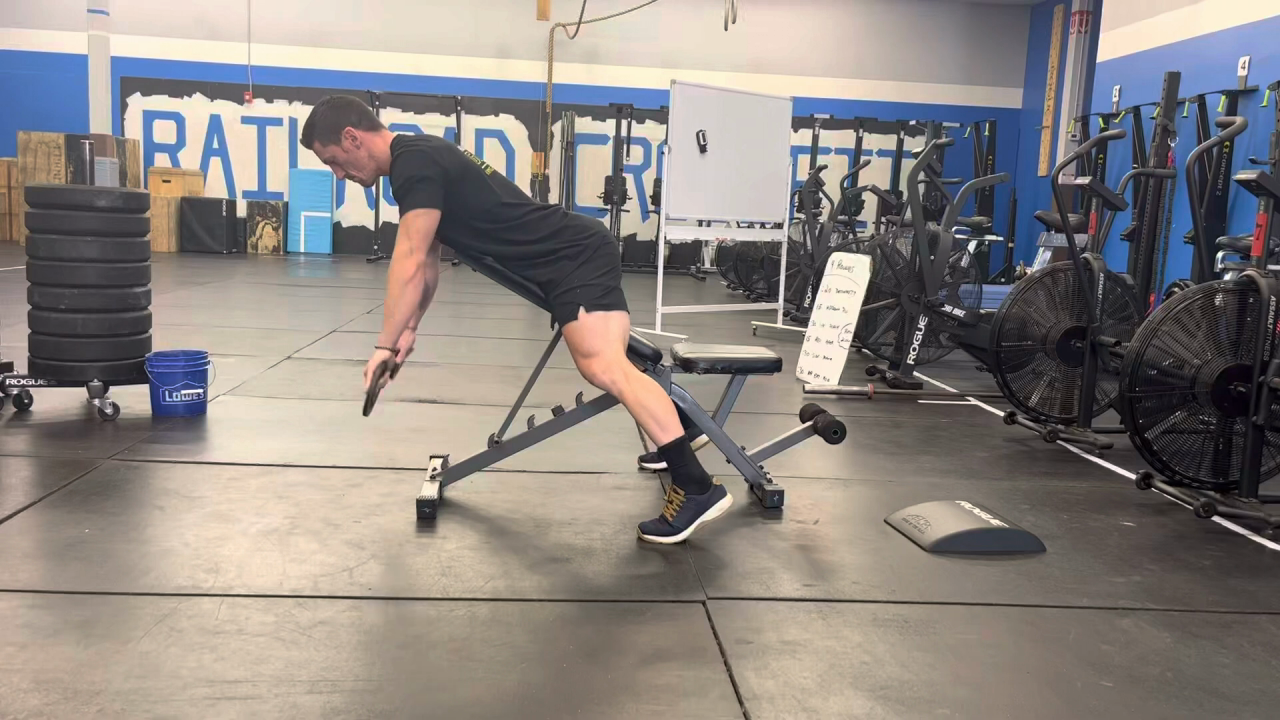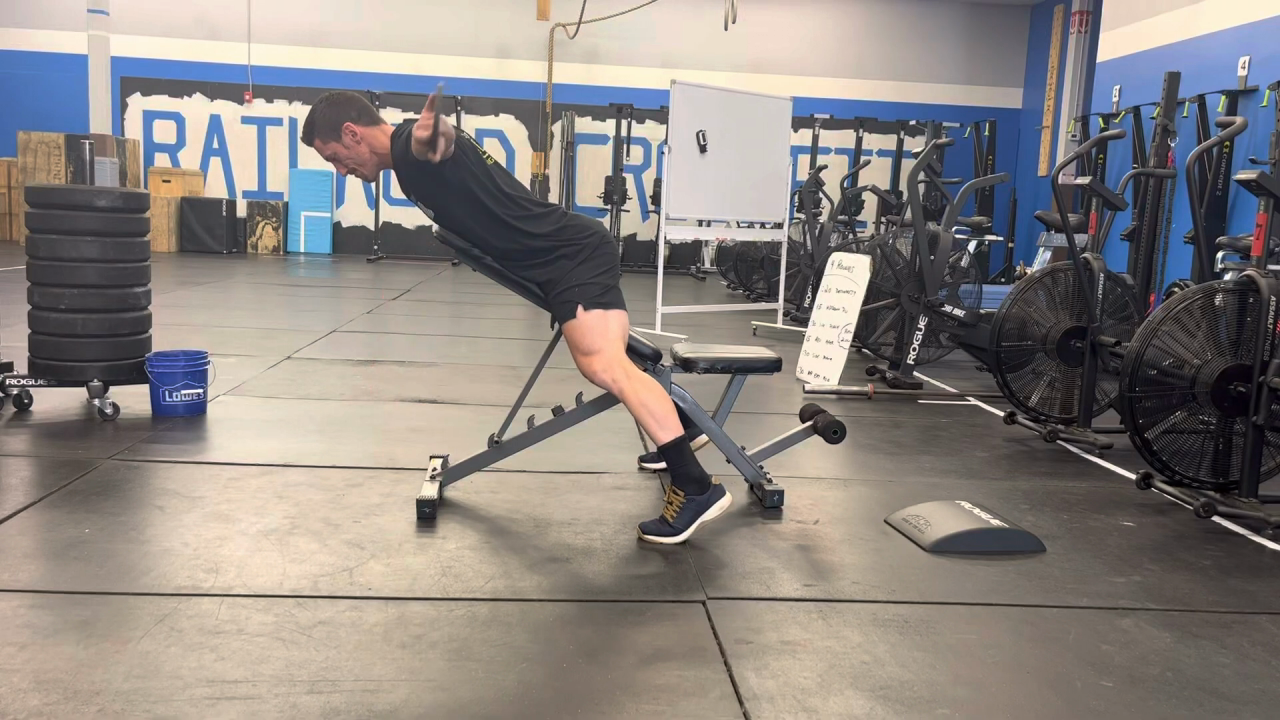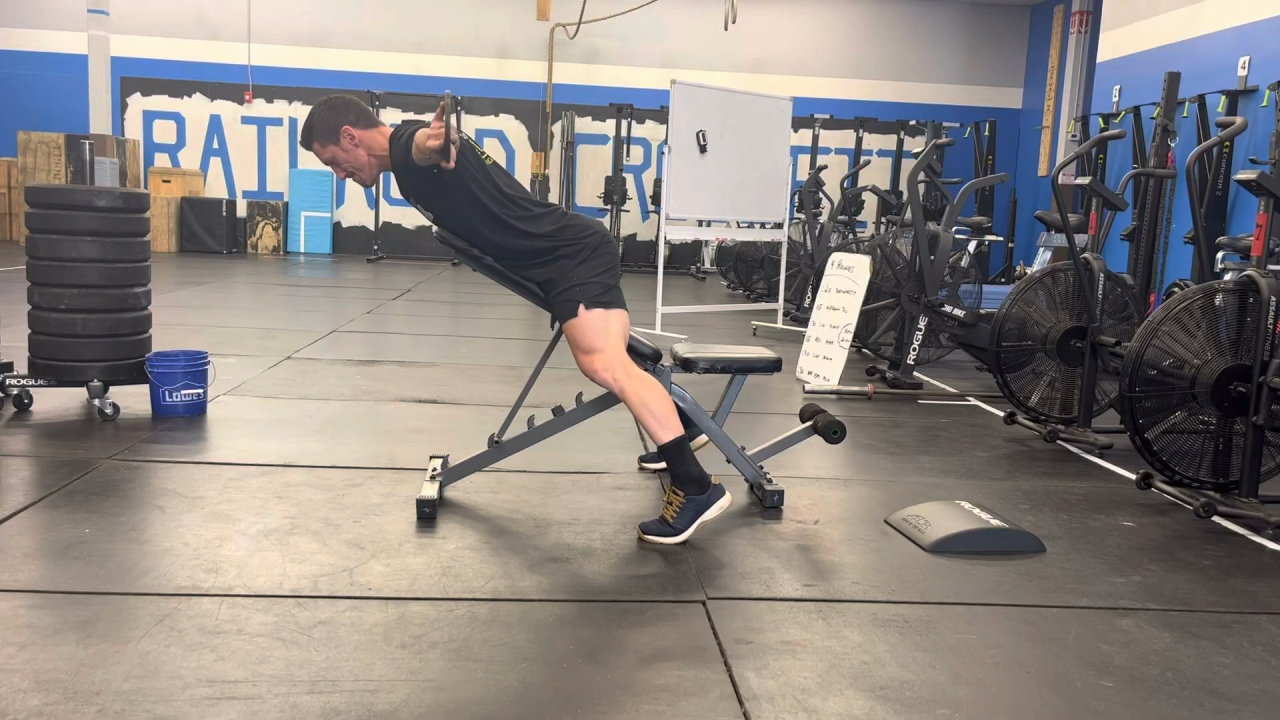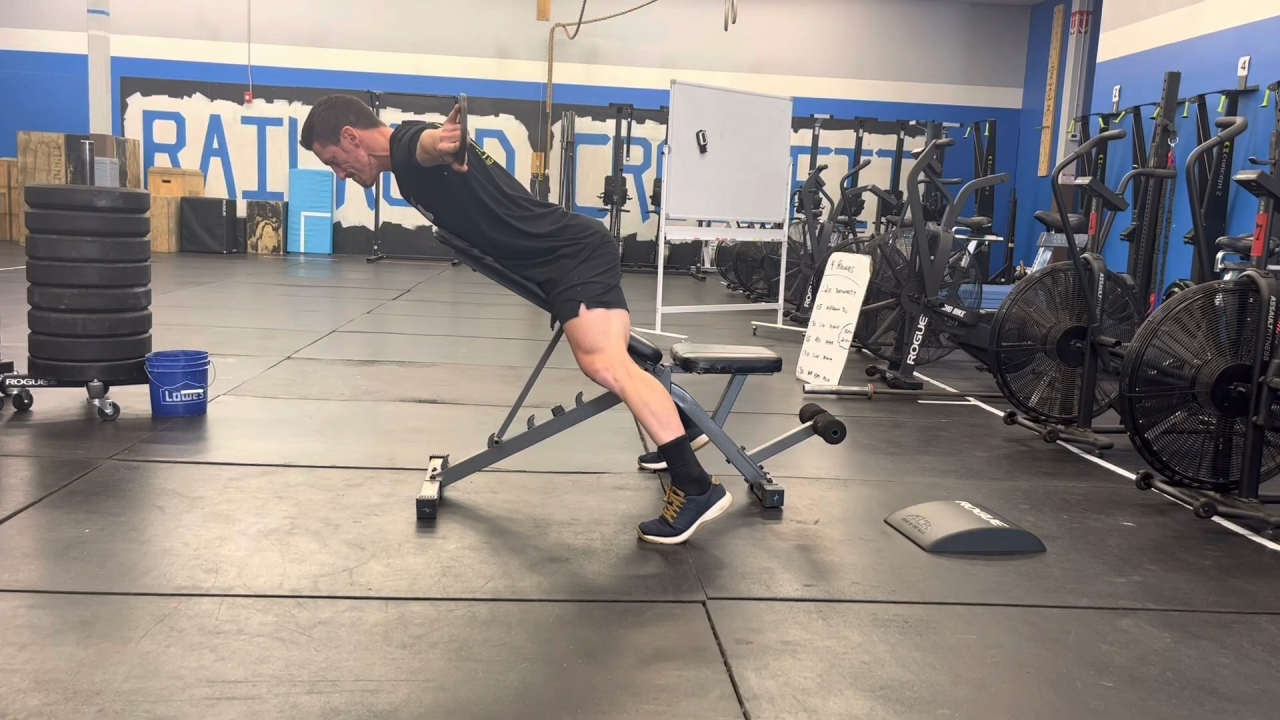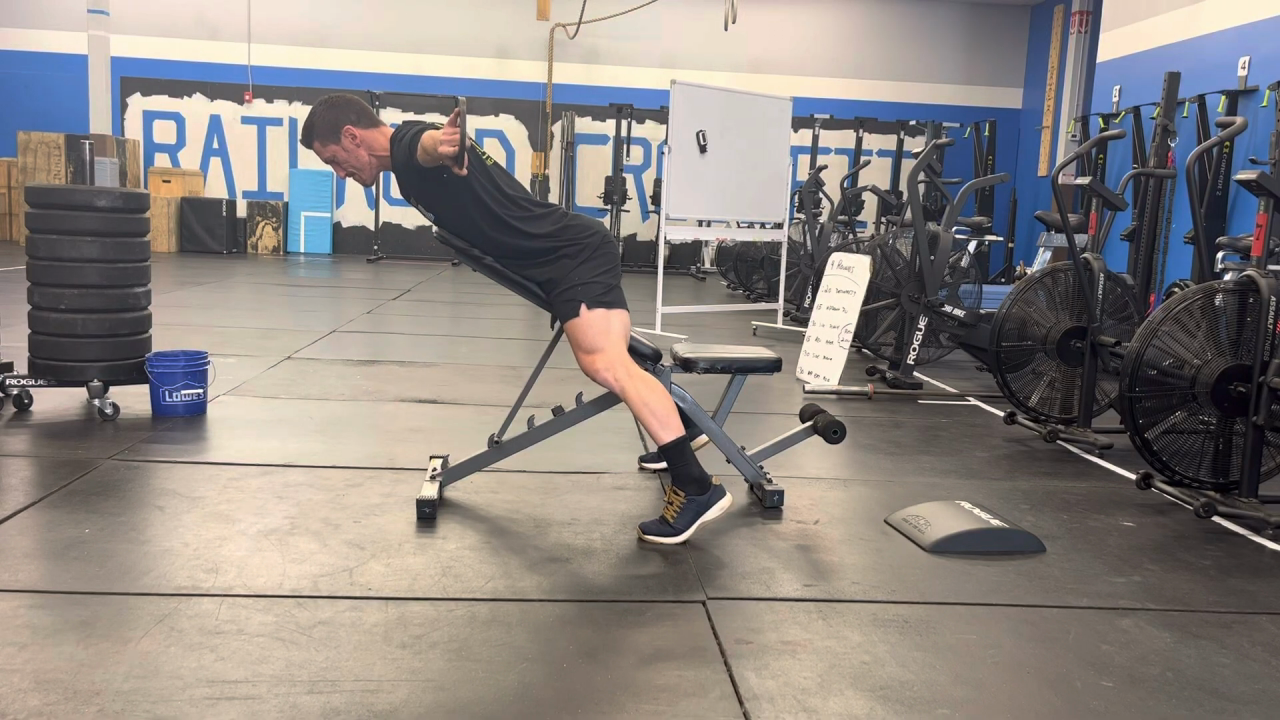
dt=0.5s
person 1, frame 1
left shoulder: (413, 162)
right shoulder: (418, 158)
left elbow: (410, 261)
right elbow: (428, 256)
left wrist: (386, 342)
right wrist: (410, 327)
left hip: (576, 257)
right hip: (571, 253)
left knee: (602, 367)
right knee: (608, 359)
left ankle: (697, 486)
right ankle: (680, 426)
person 1, frame 2
left shoulder: (409, 142)
right shoulder: (415, 145)
left elbow: (438, 137)
left wrist: (431, 131)
left hip: (572, 254)
right hip: (569, 251)
left knee: (602, 365)
right knee: (608, 358)
left ankle: (695, 486)
right ankle: (681, 426)
person 1, frame 3
left shoulder: (408, 143)
right shoulder: (409, 158)
left elbow: (427, 141)
left wrist: (436, 140)
left hip: (574, 253)
right hip: (568, 252)
left knee: (603, 364)
right knee: (608, 354)
left ankle: (695, 486)
right ankle: (681, 425)
person 1, frame 4
left shoulder: (409, 145)
right shoulder: (409, 159)
left elbow: (431, 144)
left wrist: (444, 142)
left hip: (573, 253)
right hip: (568, 252)
left knee: (604, 363)
right knee: (610, 356)
left ankle: (696, 487)
right ankle: (681, 426)
person 1, frame 5
left shoulder: (409, 143)
right shoulder: (409, 158)
left elbow: (431, 142)
left wrist: (445, 142)
left hip: (574, 254)
right hip: (569, 252)
left knee: (604, 363)
right knee: (609, 355)
left ankle: (696, 487)
right ankle: (682, 426)
